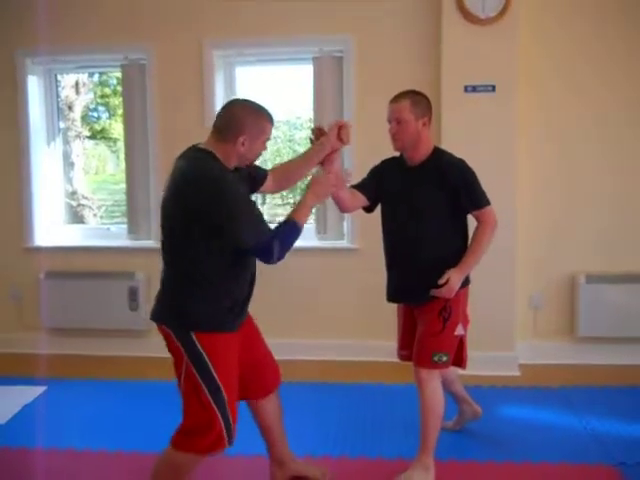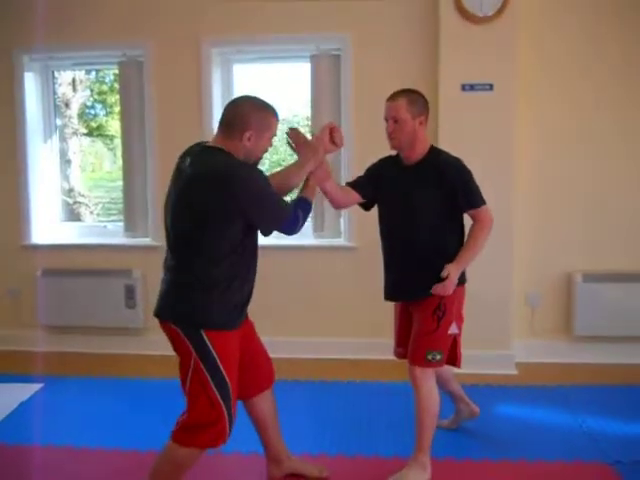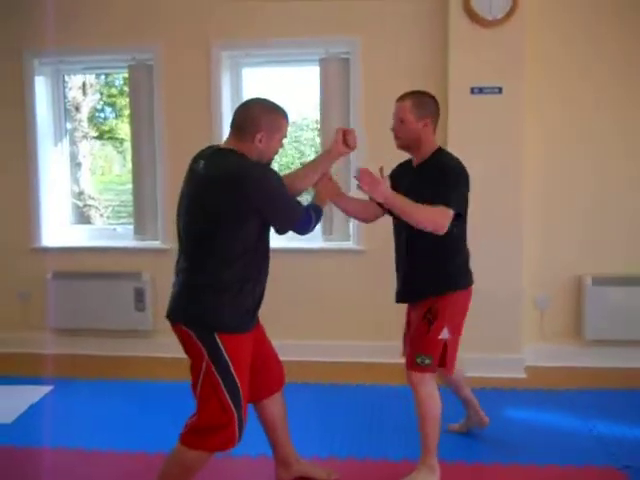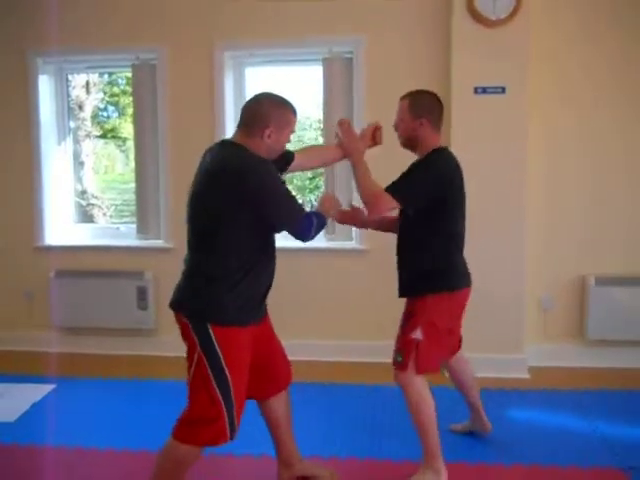
dt=0.3s
person 1, frame 1
left shoulder: (451, 169)
right shoulder: (386, 171)
left elbow: (488, 221)
right elbow: (348, 203)
left wrist: (461, 271)
right wrist: (329, 165)
left hip: (442, 289)
right hip: (406, 288)
left knee: (427, 371)
right knee: (429, 360)
right ankle: (467, 406)
person 1, frame 2
left shoulder: (449, 168)
right shoulder: (384, 169)
left elbow: (484, 220)
right elbow: (341, 199)
left wrist: (458, 266)
right wrist: (315, 165)
left hip: (439, 287)
right hip: (404, 286)
left knee: (421, 369)
right knee: (422, 359)
right ankle: (464, 404)
person 1, frame 3
left shoulder: (449, 169)
right shoulder: (403, 171)
left elbow: (438, 223)
right elbow: (368, 212)
left wrist: (388, 195)
right wrist: (329, 189)
left hip: (446, 288)
right hip: (419, 287)
left knee: (420, 373)
right knee: (434, 361)
right ankle: (475, 412)
person 1, frame 4
left shoulder: (432, 169)
right shoulder: (438, 165)
left elbow: (378, 204)
right elbow: (413, 222)
left wrist: (356, 156)
right wrist: (362, 220)
left hip: (435, 288)
right hip: (448, 282)
left knee: (409, 372)
right knee: (449, 352)
right ankle: (479, 418)
person 2, frame 1
left shoulder: (210, 164)
right shoulder: (215, 182)
left elbow: (273, 180)
right elbow: (271, 249)
left wrist: (324, 148)
right wrist: (312, 197)
left hip: (225, 312)
right hip: (197, 320)
left knee: (263, 380)
right knee: (210, 425)
person 2, frame 2
left shoulder: (199, 158)
right shoulder: (234, 176)
left elbow: (269, 191)
right elbow: (289, 222)
left wrist: (311, 156)
right wrist: (312, 185)
left hip: (214, 306)
right hip: (199, 315)
left knee: (258, 377)
right knee: (209, 418)
person 2, frame 3
left shoulder: (210, 161)
right shoulder: (248, 177)
left elbow: (281, 190)
right elbow: (302, 222)
left wrist: (330, 155)
right wrist: (322, 199)
left hip: (224, 308)
right hip: (212, 317)
left knee: (268, 380)
right knee: (219, 421)
person 2, frame 4
left shoulder: (229, 155)
right shoulder: (250, 171)
left elbow: (302, 159)
right elbow: (304, 228)
right wrist: (325, 211)
left hip: (241, 304)
right hip: (215, 311)
left knee: (274, 377)
right knee: (211, 416)
